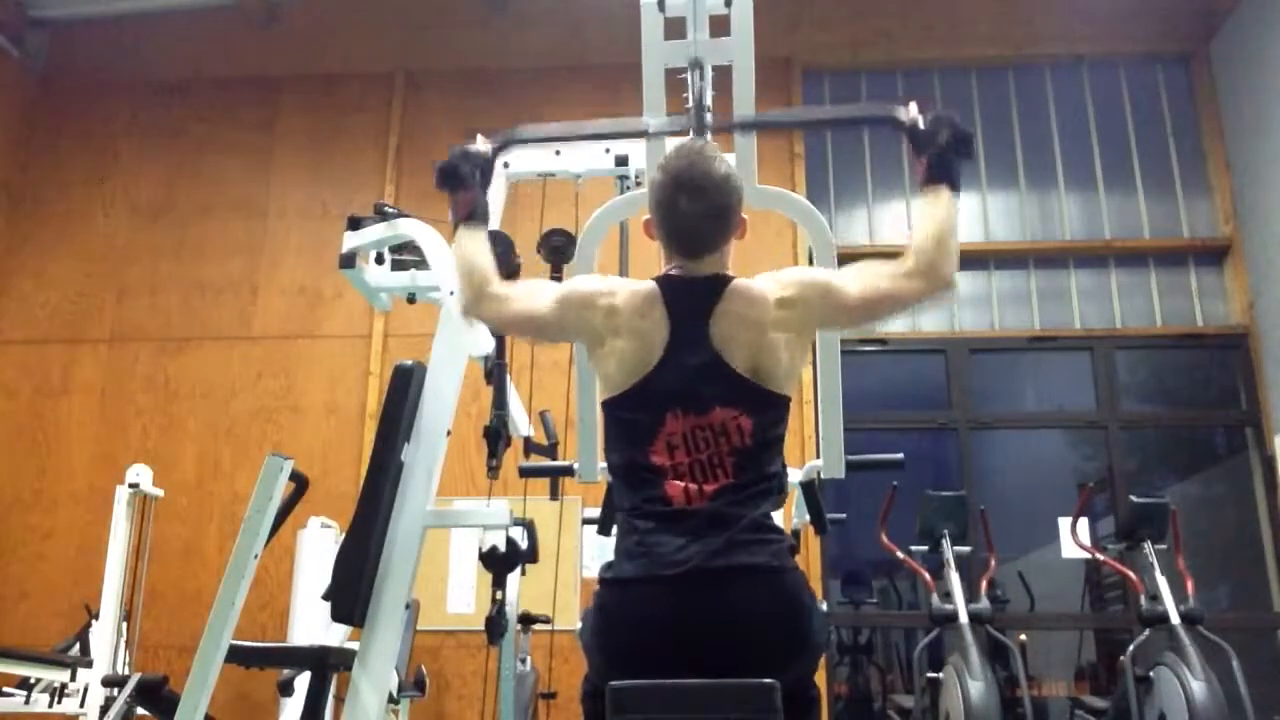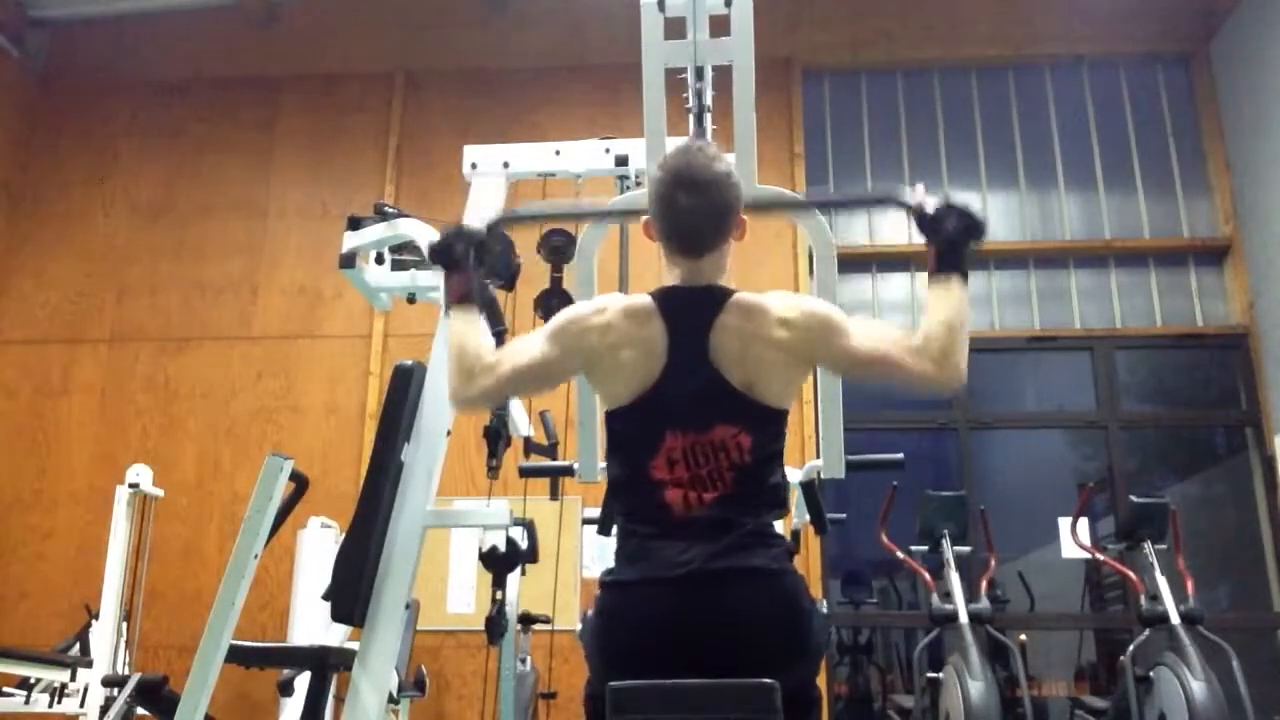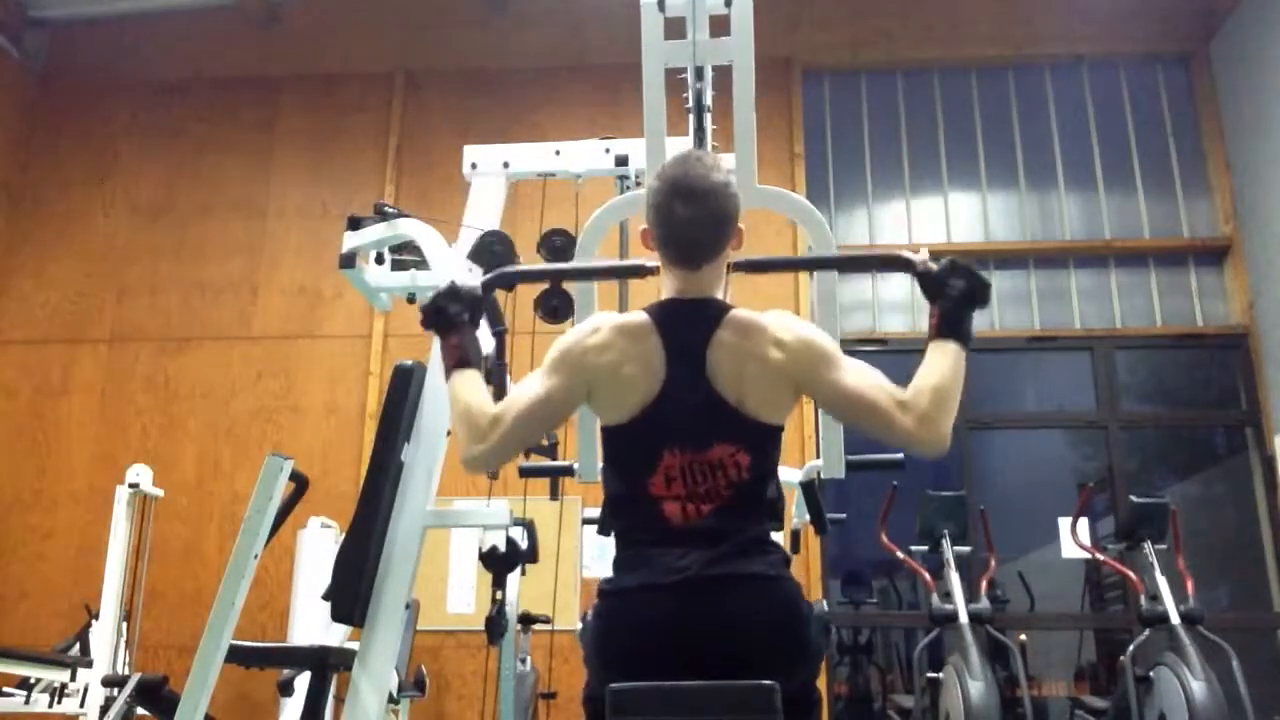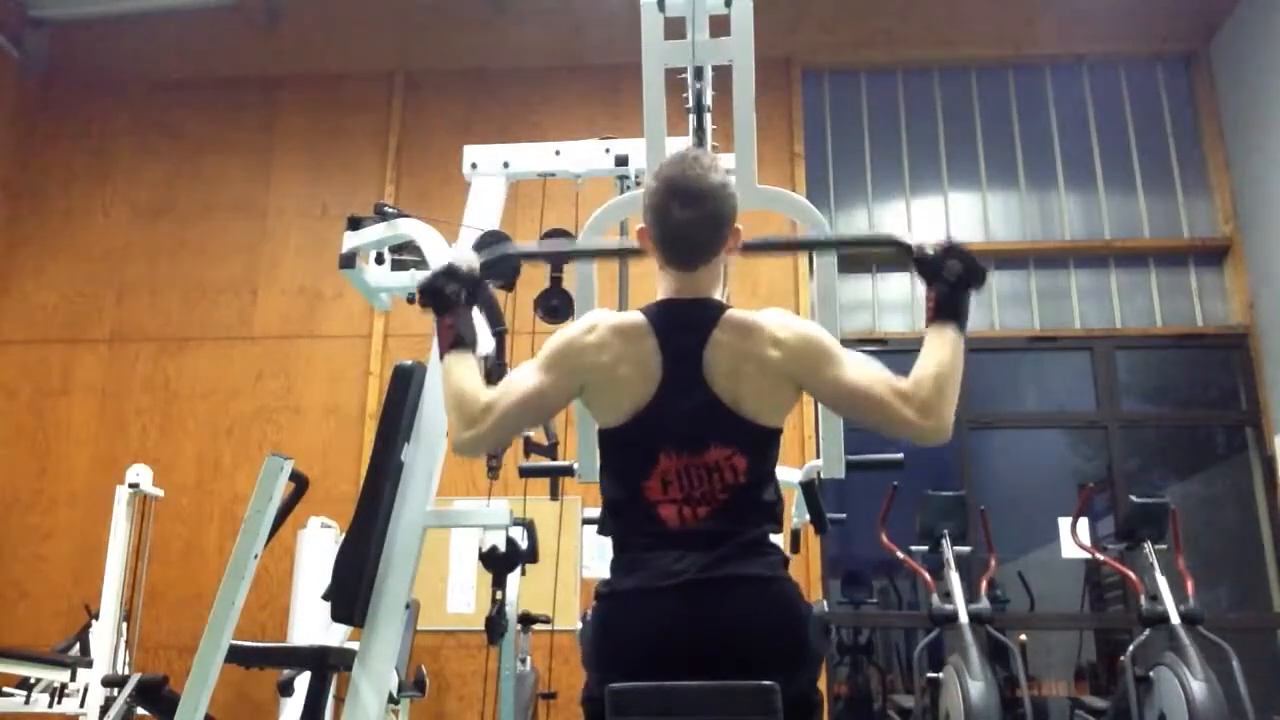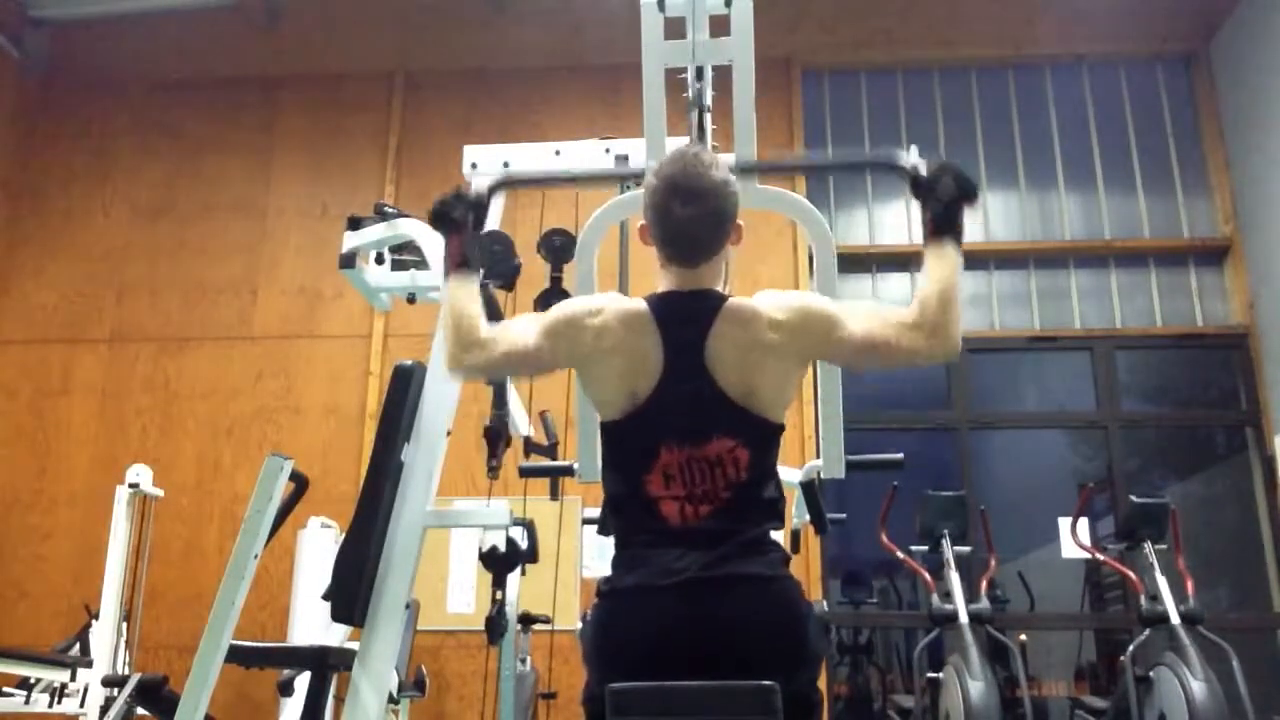
dt=0.2s
person 1, frame 1
left shoulder: (608, 312)
right shoulder: (782, 308)
left elbow: (483, 298)
right elbow: (926, 273)
left wrist: (470, 202)
right wrist: (937, 170)
left hip: (638, 604)
right hip: (761, 599)
person 1, frame 2
left shoulder: (603, 327)
right shoulder: (785, 326)
left elbow: (471, 385)
right elbow: (940, 366)
left wrist: (462, 287)
right wrist: (948, 264)
left hip: (639, 609)
right hip: (761, 604)
person 1, frame 3
left shoulder: (599, 345)
right shoulder: (782, 344)
left elbow: (479, 447)
right elbow: (926, 430)
left wrist: (459, 347)
right wrist: (949, 325)
left hip: (638, 617)
right hip: (759, 614)
person 1, frame 4
left shoulder: (595, 344)
right shoulder: (781, 342)
left elbow: (471, 432)
right elbow: (928, 417)
left wrist: (455, 326)
right wrist: (946, 309)
left hip: (635, 621)
right hip: (758, 617)
person 1, frame 5
left shoulder: (597, 329)
right shoulder: (782, 326)
left elbow: (469, 352)
right elbow: (933, 334)
left wrist: (460, 250)
right wrist: (943, 225)
left hip: (636, 618)
right hip: (758, 612)
